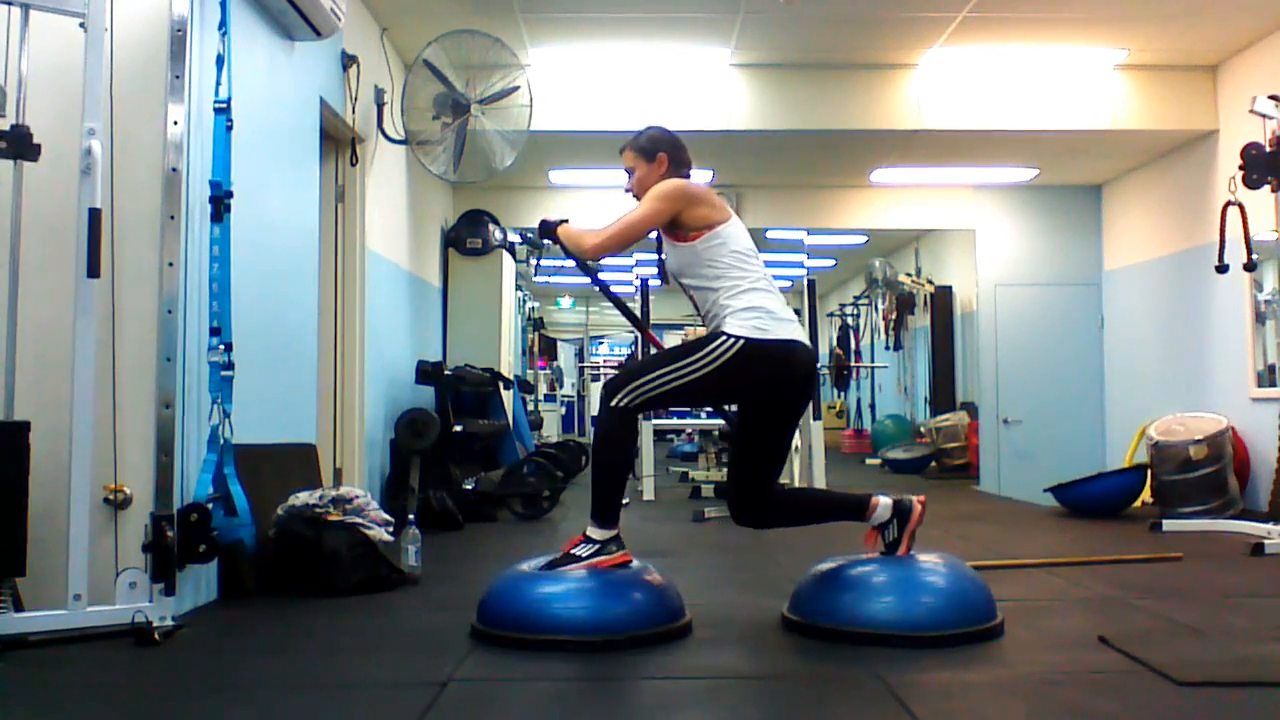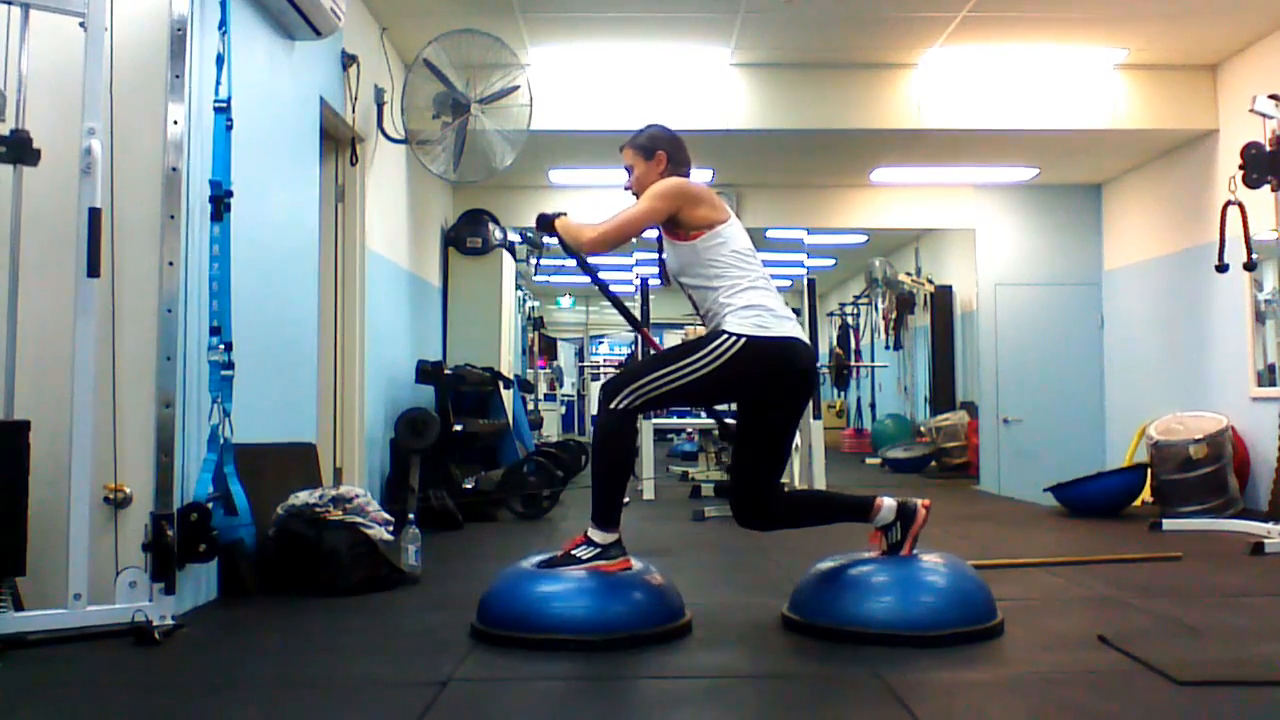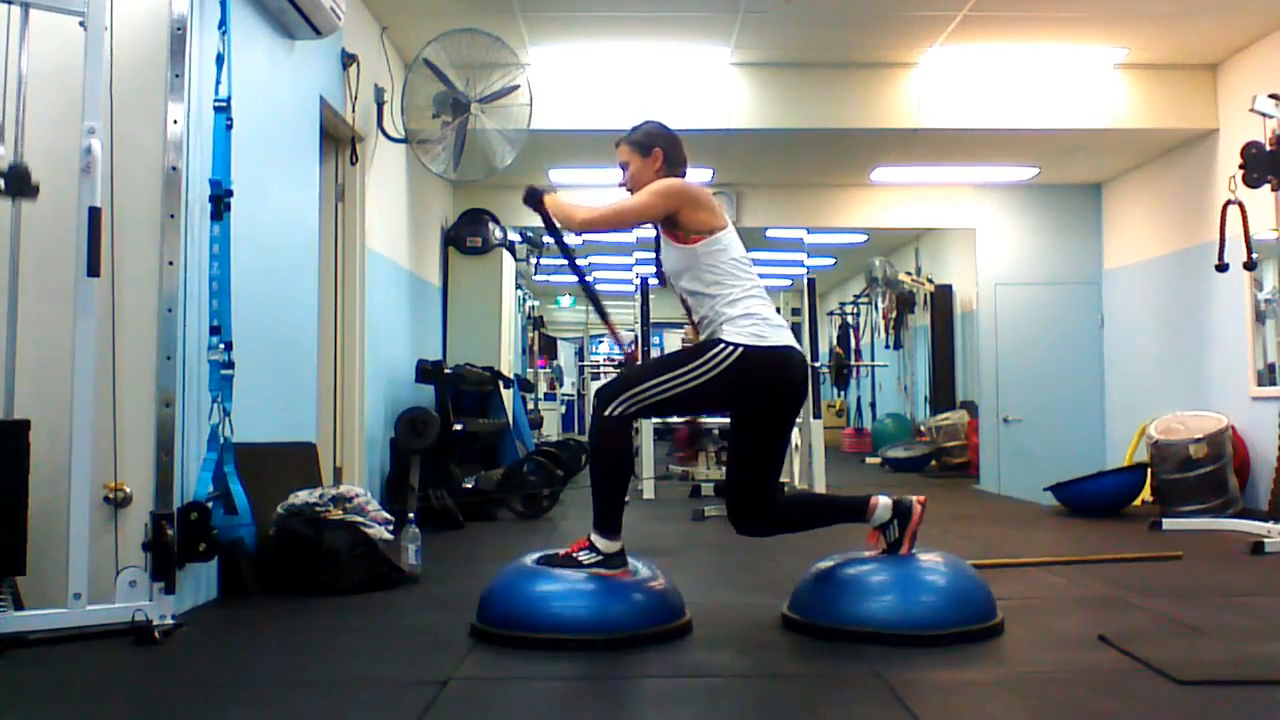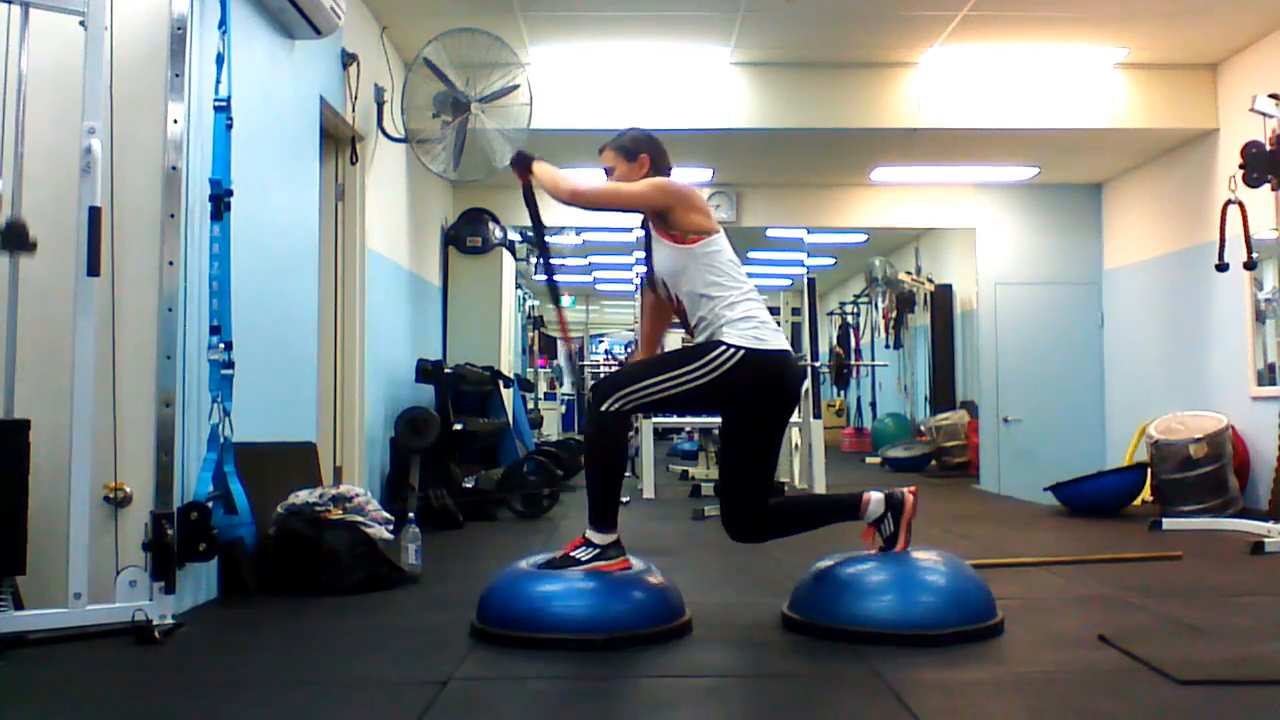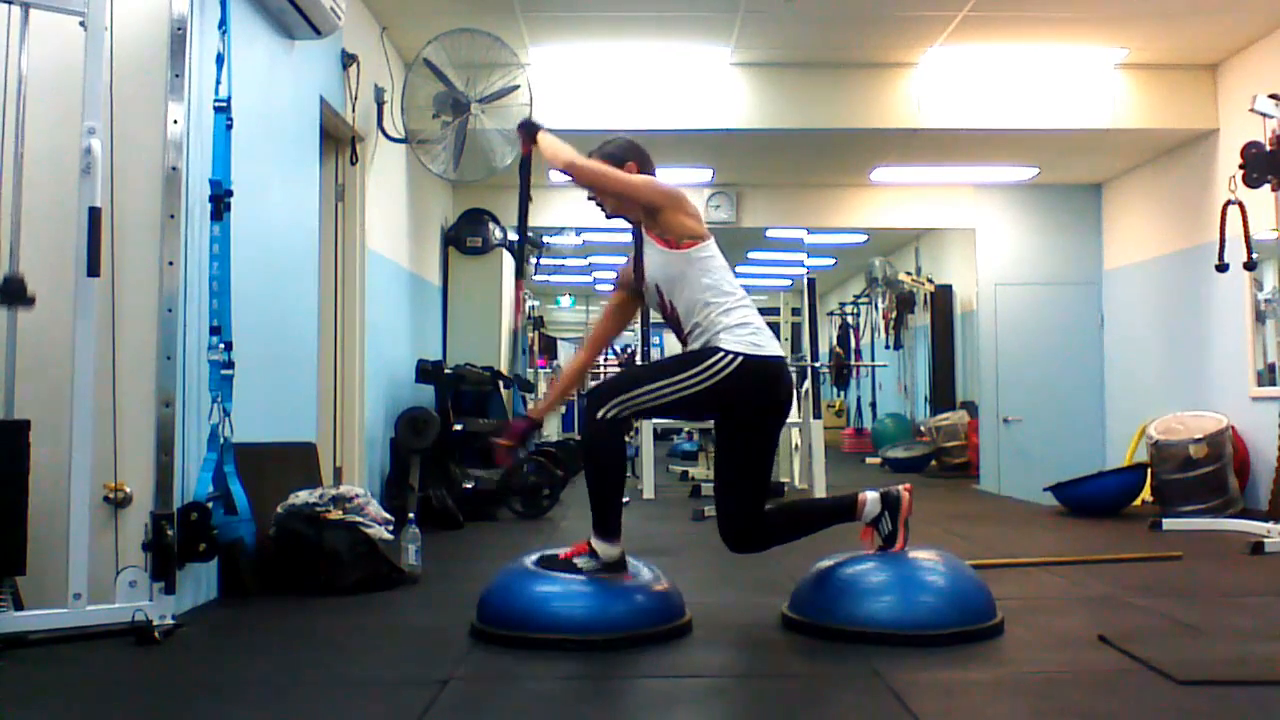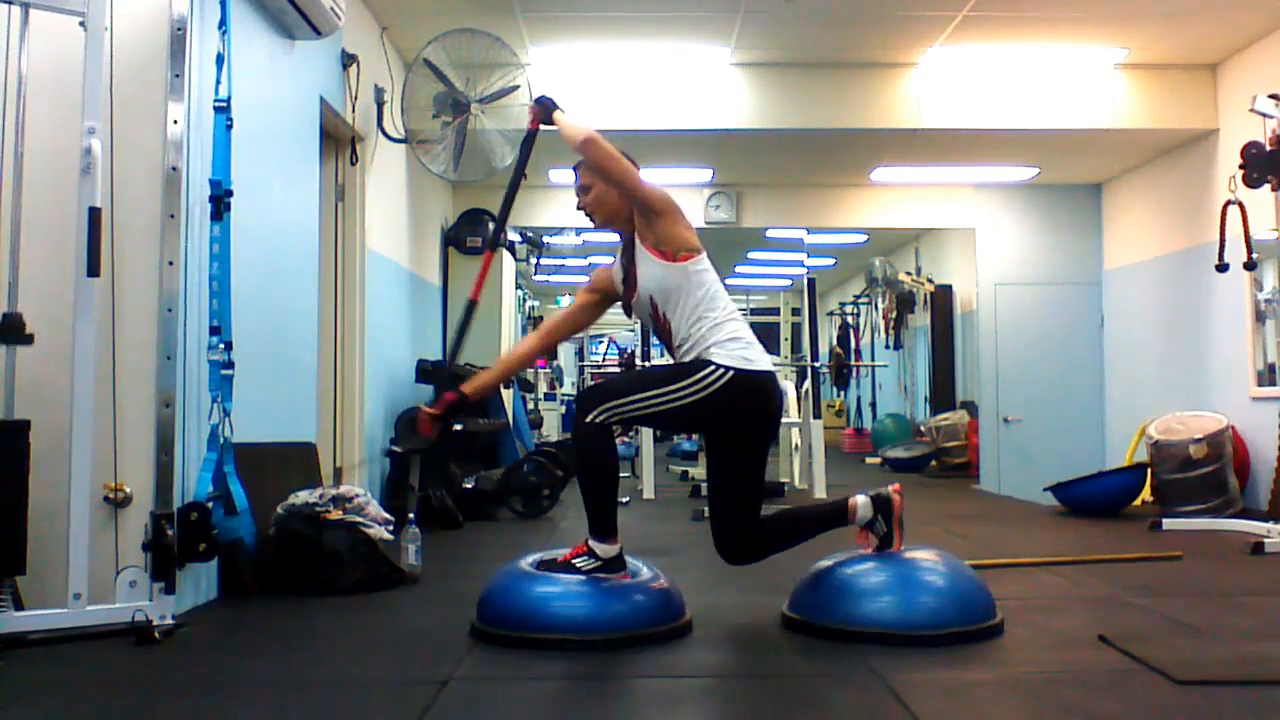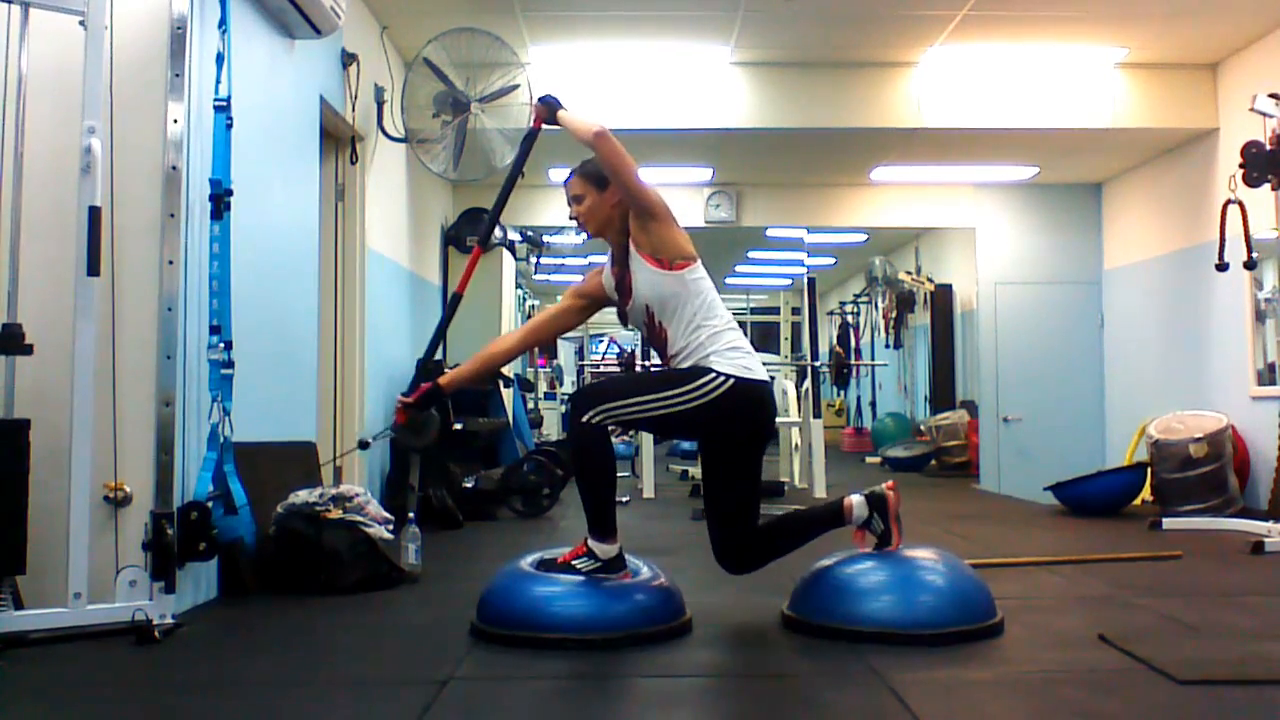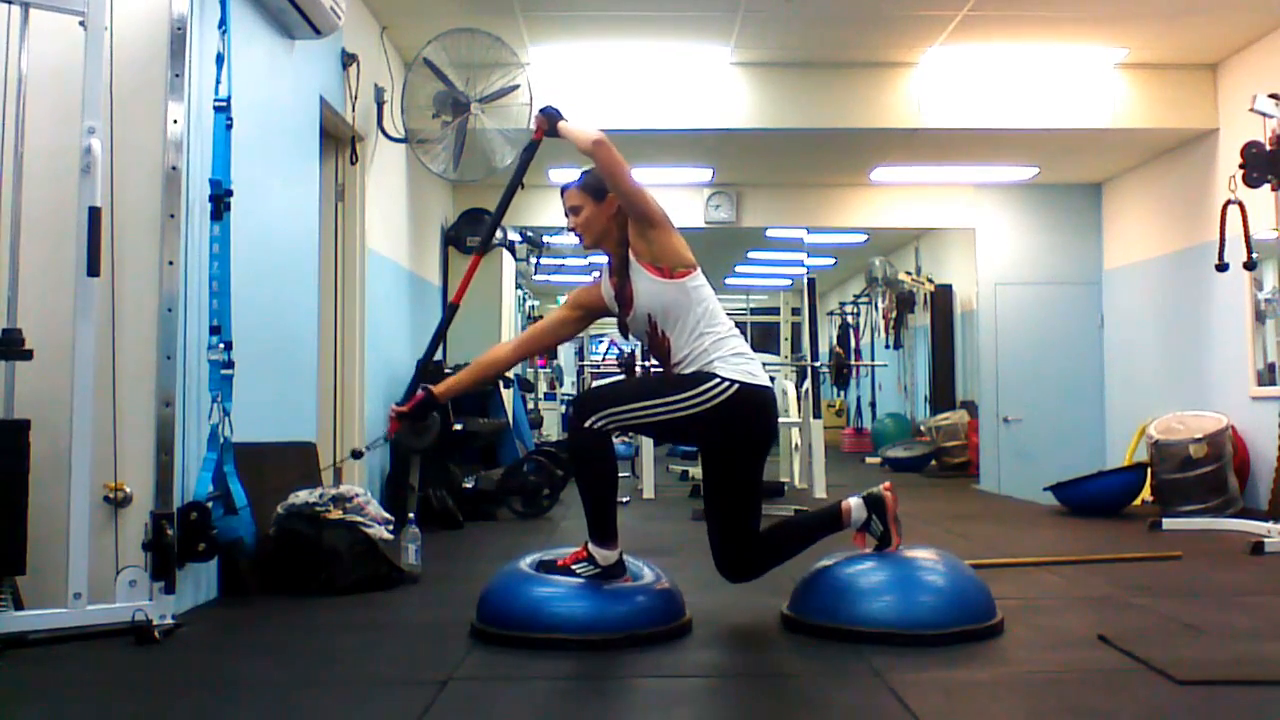
dt=0.2s
person 1, frame 1
left shoulder: (677, 193)
right shoulder: (696, 216)
left elbow: (595, 247)
left wrist: (559, 229)
left hip: (755, 347)
right hip: (790, 360)
left knee: (619, 395)
right knee: (751, 506)
left ankle: (603, 539)
right ankle: (888, 509)
person 1, frame 2
left shoulder: (677, 192)
right shoulder: (698, 213)
left elbow: (594, 240)
left wrist: (556, 223)
left hip: (754, 345)
right hip: (791, 358)
left knee: (617, 397)
right knee: (755, 507)
left ankle: (603, 541)
right ankle: (891, 511)
person 1, frame 3
left shoulder: (678, 192)
right shoulder: (682, 225)
left elbow: (587, 220)
right elbow: (711, 313)
left wrist: (546, 199)
right wrist: (694, 418)
left hip: (751, 355)
right hip: (781, 367)
left knee: (612, 402)
right knee: (752, 514)
left ankle: (605, 547)
right ankle: (886, 510)
person 1, frame 4
left shoulder: (670, 194)
right shoulder: (658, 248)
left elbow: (575, 194)
right elbow: (648, 350)
left wrist: (532, 166)
right wrist: (620, 425)
left hip: (747, 356)
right hip: (769, 371)
left knee: (606, 398)
right knee: (747, 522)
left ankle: (602, 543)
right ankle: (881, 505)
person 1, frame 5
left shoulder: (665, 202)
right shoulder: (633, 272)
left elbow: (574, 165)
right elbow: (589, 350)
left wrist: (536, 134)
right wrist: (533, 418)
left hip: (744, 363)
right hip: (758, 379)
left knee: (602, 405)
right knee: (743, 532)
left ankle: (605, 551)
right ankle: (876, 504)
person 1, frame 6
left shoulder: (658, 213)
right shoulder: (611, 280)
left elbow: (590, 141)
right elbow: (538, 340)
left wrist: (552, 113)
right wrist: (462, 394)
left hip: (736, 378)
right hip: (743, 392)
left knee: (592, 411)
right knee: (738, 544)
left ankle: (606, 552)
right ankle: (867, 507)
person 1, frame 7
left shoulder: (654, 225)
right shoulder: (601, 285)
left elbow: (600, 137)
right elbow: (519, 339)
left wrist: (557, 112)
right wrist: (440, 387)
left hip: (733, 388)
right hip: (730, 399)
left knee: (587, 409)
right knee: (739, 554)
left ankle: (604, 552)
right ankle: (861, 506)
person 1, frame 8
left shoulder: (653, 234)
right shoulder: (598, 297)
left elbow: (600, 145)
right elbow: (515, 348)
left wrist: (557, 123)
right wrist: (433, 396)
left hip: (736, 394)
right hip: (726, 403)
left knee: (588, 414)
right knee: (739, 562)
left ankle: (604, 557)
right ankle: (861, 509)
